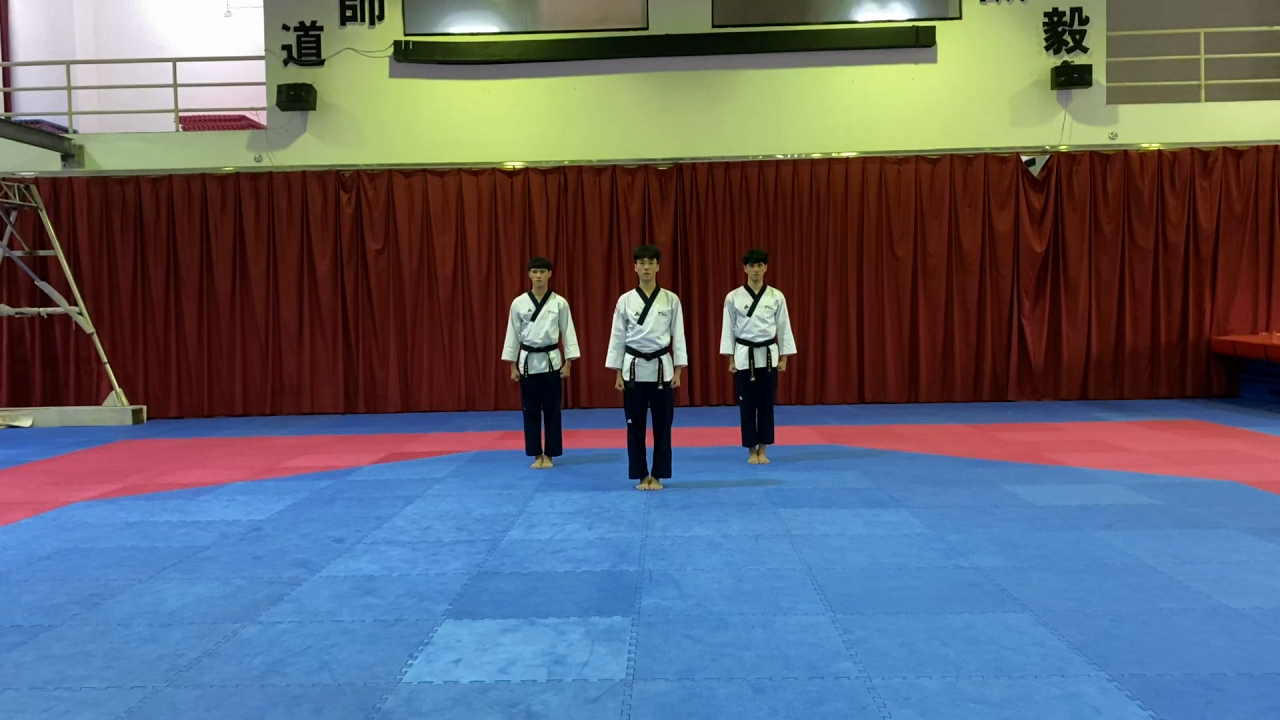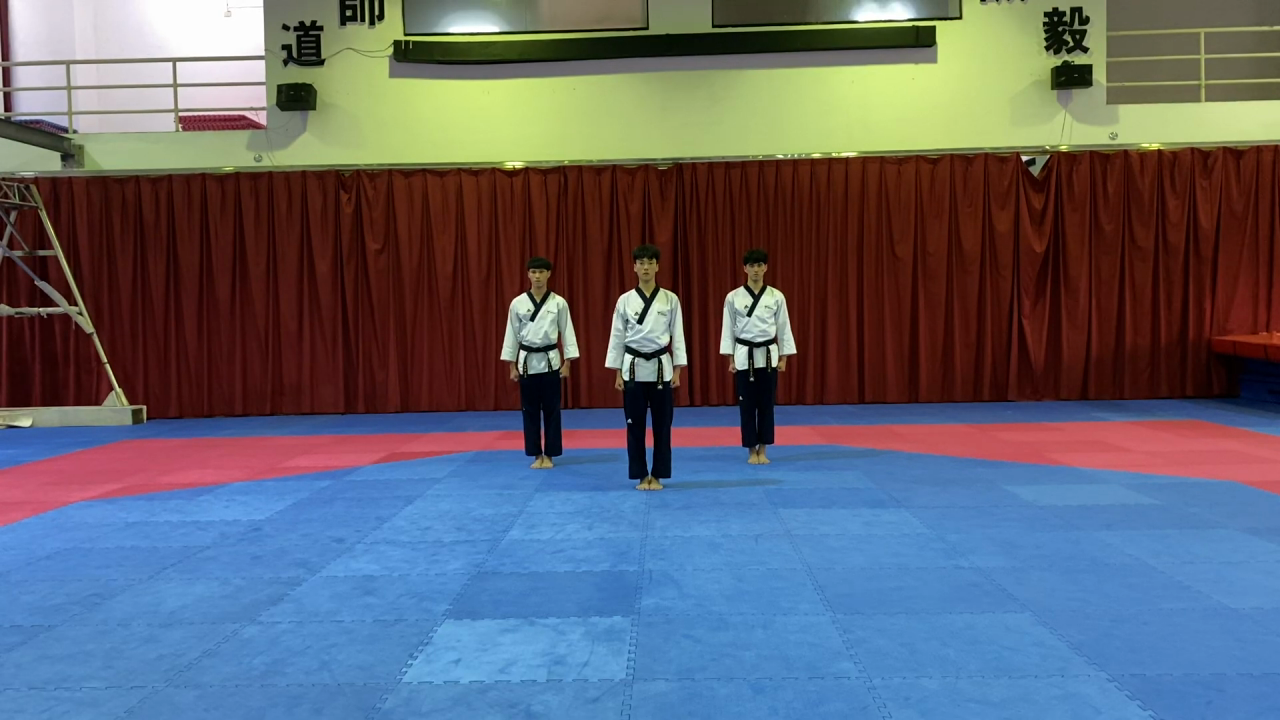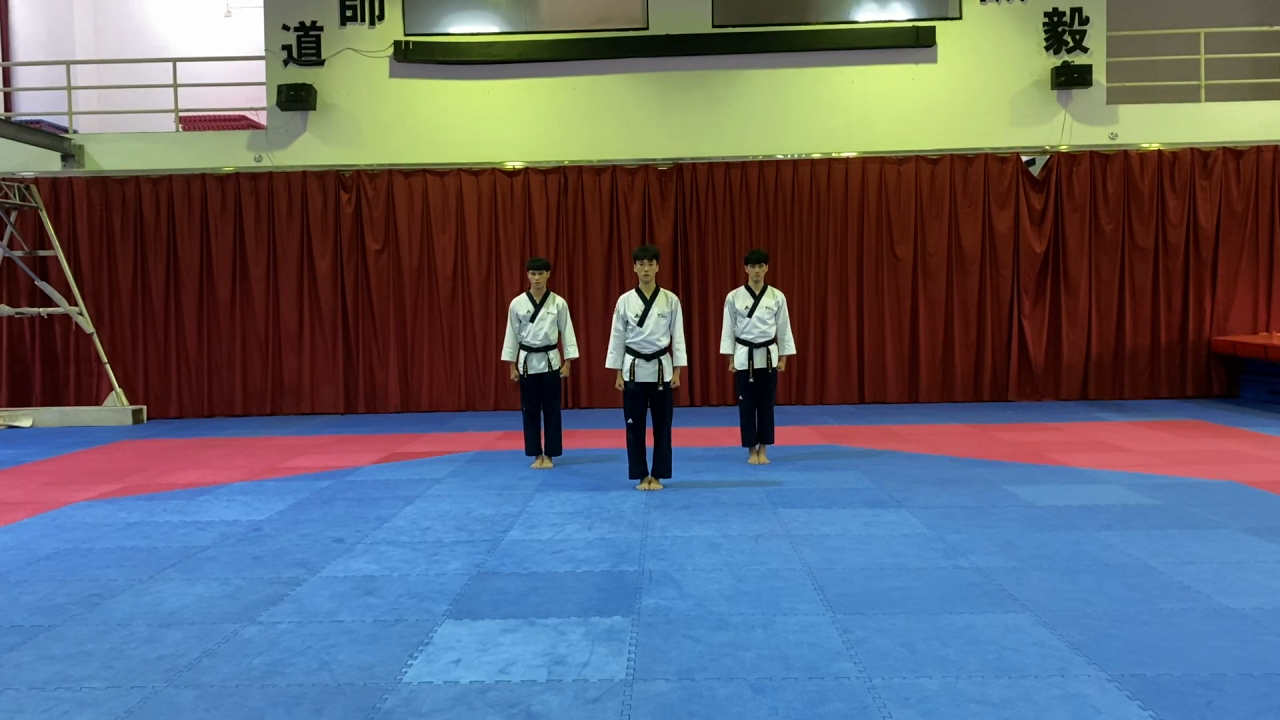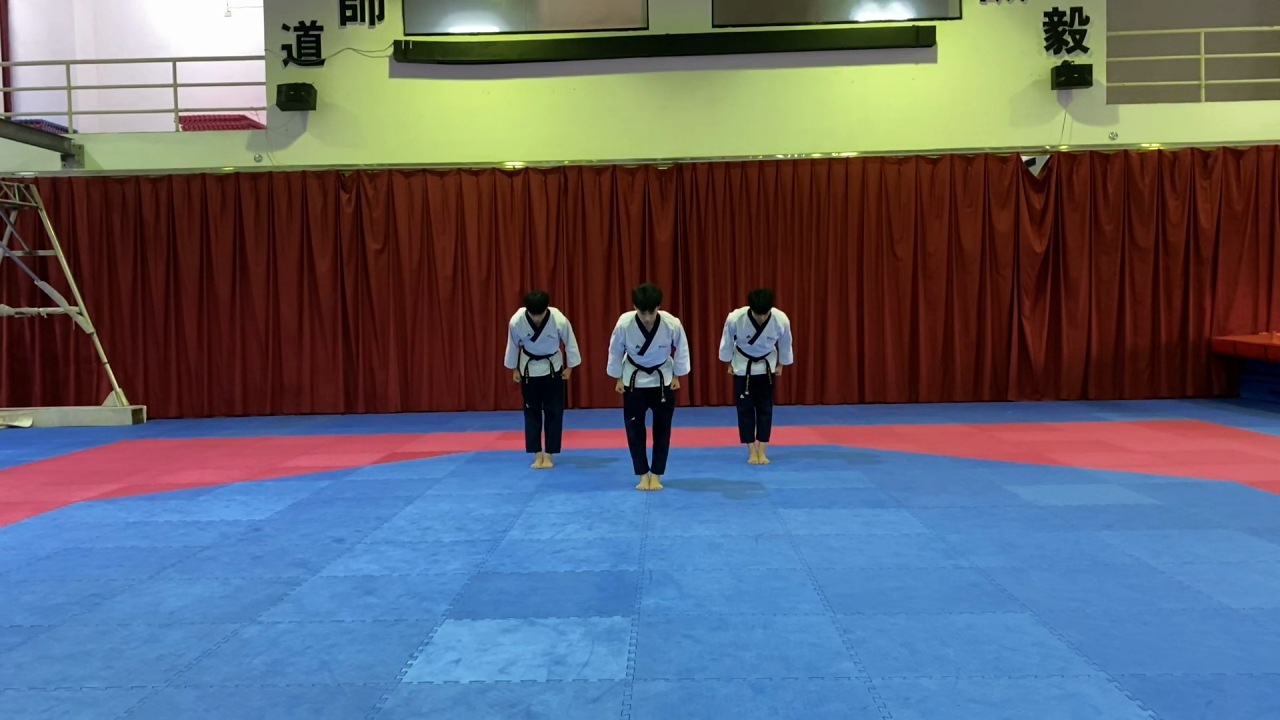
dt=1s
person 1, frame 1
left shoulder: (671, 299)
right shoulder: (625, 300)
left elbow: (678, 335)
right elbow: (618, 337)
left wrist: (678, 371)
right wrist: (618, 374)
left hip: (662, 367)
right hip: (634, 368)
left knee: (662, 424)
right knee: (635, 425)
left ankle: (657, 476)
right ankle: (642, 475)
person 1, frame 2
left shoulder: (670, 299)
right shoulder: (625, 300)
left elbow: (677, 335)
right elbow: (617, 337)
left wrist: (677, 371)
right wrist: (618, 373)
left hip: (661, 367)
right hip: (633, 368)
left knee: (662, 424)
right knee: (635, 425)
left ankle: (657, 475)
right ankle: (642, 475)
person 1, frame 3
left shoulder: (670, 300)
right shoulder: (625, 301)
left elbow: (677, 336)
right elbow: (617, 337)
left wrist: (677, 371)
right wrist: (618, 373)
left hip: (661, 368)
right hip: (633, 368)
left knee: (662, 425)
right knee: (635, 425)
left ankle: (657, 476)
right ankle: (642, 476)
person 1, frame 4
left shoulder: (672, 324)
right shoulder: (624, 324)
left elbow: (682, 349)
right elbow: (615, 351)
left wrist: (677, 376)
right wrist: (618, 378)
left hip: (662, 378)
right hip: (634, 378)
left knee: (662, 427)
right knee: (634, 427)
left ankle: (656, 474)
right ankle: (643, 475)
person 2, frame 1
left shoulder: (776, 296)
right shoulder: (733, 297)
left elbow: (783, 328)
right elbow: (729, 329)
left wrist: (784, 358)
right wrist: (730, 360)
left hip: (768, 355)
right hip: (744, 355)
left knee: (766, 403)
right knee: (747, 404)
left ankle: (763, 450)
right ankle: (752, 451)
person 2, frame 2
left shoulder: (776, 296)
right shoulder: (733, 297)
left elbow: (783, 328)
right elbow: (728, 329)
left wrist: (783, 358)
right wrist: (730, 359)
left hip: (768, 355)
right hip: (744, 356)
left knee: (766, 404)
right knee: (747, 404)
left ankle: (763, 450)
right ankle: (752, 450)
person 2, frame 3
left shoulder: (777, 297)
right shoulder: (734, 297)
left elbow: (783, 329)
right elbow: (729, 329)
left wrist: (783, 358)
right wrist: (731, 359)
left hip: (768, 355)
right hip: (744, 356)
left knee: (766, 404)
right knee: (747, 405)
left ankle: (763, 450)
right ankle: (752, 450)
person 2, frame 4
left shoulder: (781, 320)
right shoulder: (735, 318)
left elbow: (786, 344)
right elbow: (727, 342)
left wrist: (780, 364)
right wrist: (730, 364)
left hip: (766, 365)
right hip: (742, 365)
left knee: (765, 407)
right knee: (745, 407)
left ankle: (762, 451)
right ankle: (752, 451)
person 3, frame 1
left shoulder: (560, 303)
right shoulder: (519, 303)
left elbow: (568, 332)
right elbow: (513, 334)
left wrist: (568, 363)
right wrist: (512, 366)
left hip: (551, 361)
right hip: (528, 361)
left knee: (552, 410)
right knee: (530, 410)
left ankle: (549, 455)
right ankle: (537, 455)
person 3, frame 2
left shoulder: (559, 303)
right shoulder: (518, 303)
left elbow: (567, 332)
right elbow: (512, 334)
left wrist: (567, 363)
right wrist: (512, 366)
left hip: (550, 361)
right hip: (527, 361)
left knee: (551, 410)
right knee: (530, 410)
left ankle: (549, 454)
right ankle: (537, 454)
person 3, frame 3
left shoulder: (558, 303)
right shoulder: (517, 304)
left elbow: (567, 333)
right elbow: (512, 335)
left wrist: (567, 363)
right wrist: (512, 366)
left hip: (551, 361)
right hip: (527, 361)
left knee: (552, 410)
right knee: (530, 410)
left ankle: (549, 455)
right ankle: (537, 455)
person 3, frame 4
left shoulder: (559, 320)
right shoulder: (516, 321)
left elbow: (571, 344)
right elbow: (513, 346)
left wrist: (569, 367)
right wrist: (514, 369)
left hip: (552, 367)
right hip: (529, 367)
left knee: (553, 411)
right knee: (532, 411)
left ankle: (548, 455)
right ankle: (538, 454)
